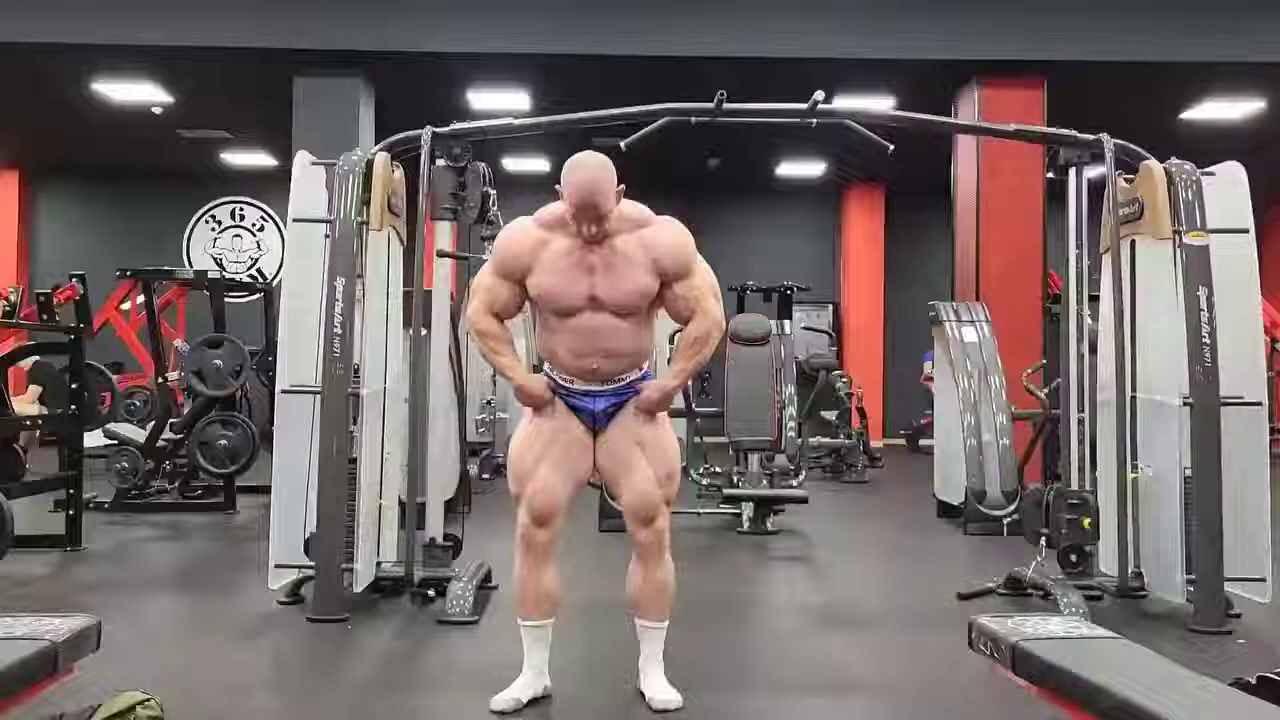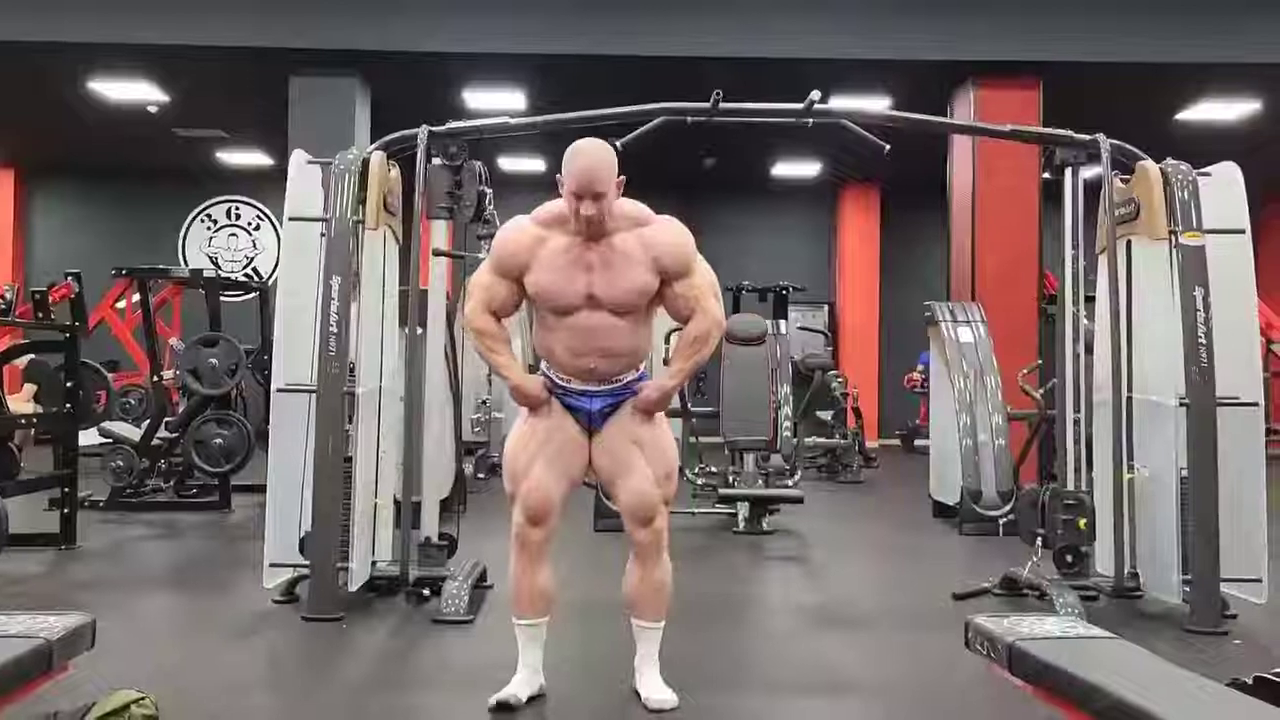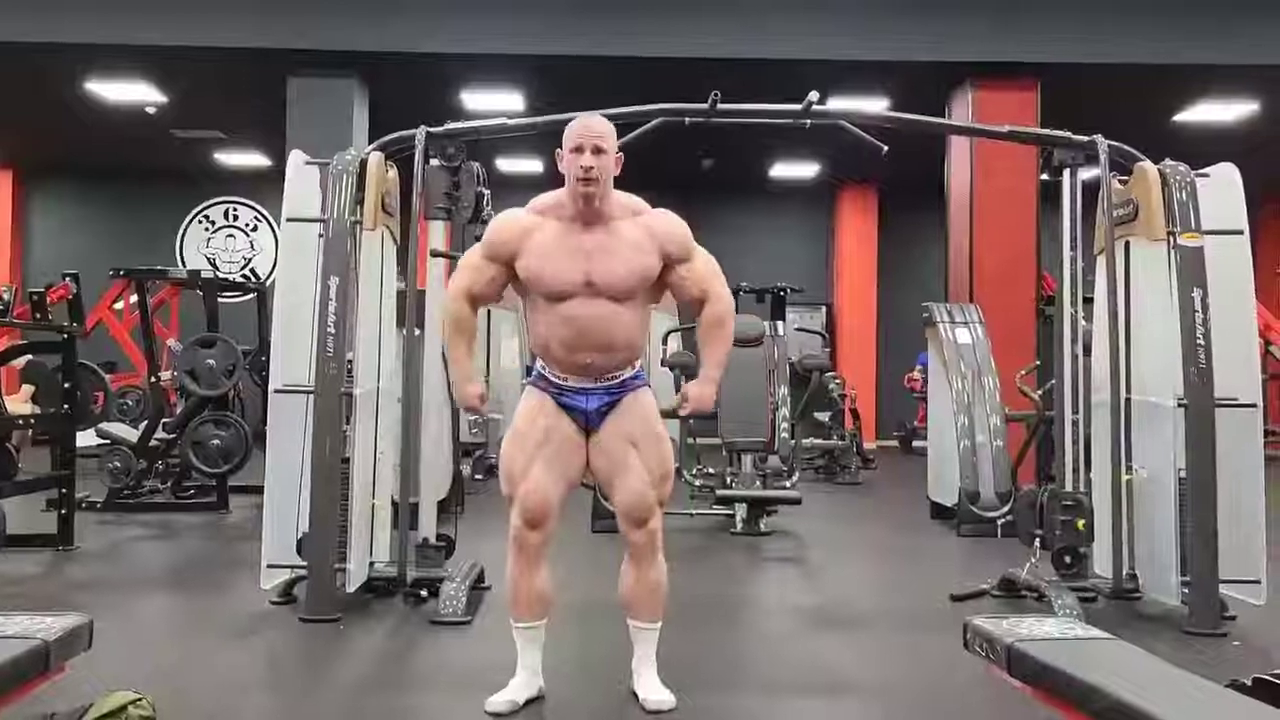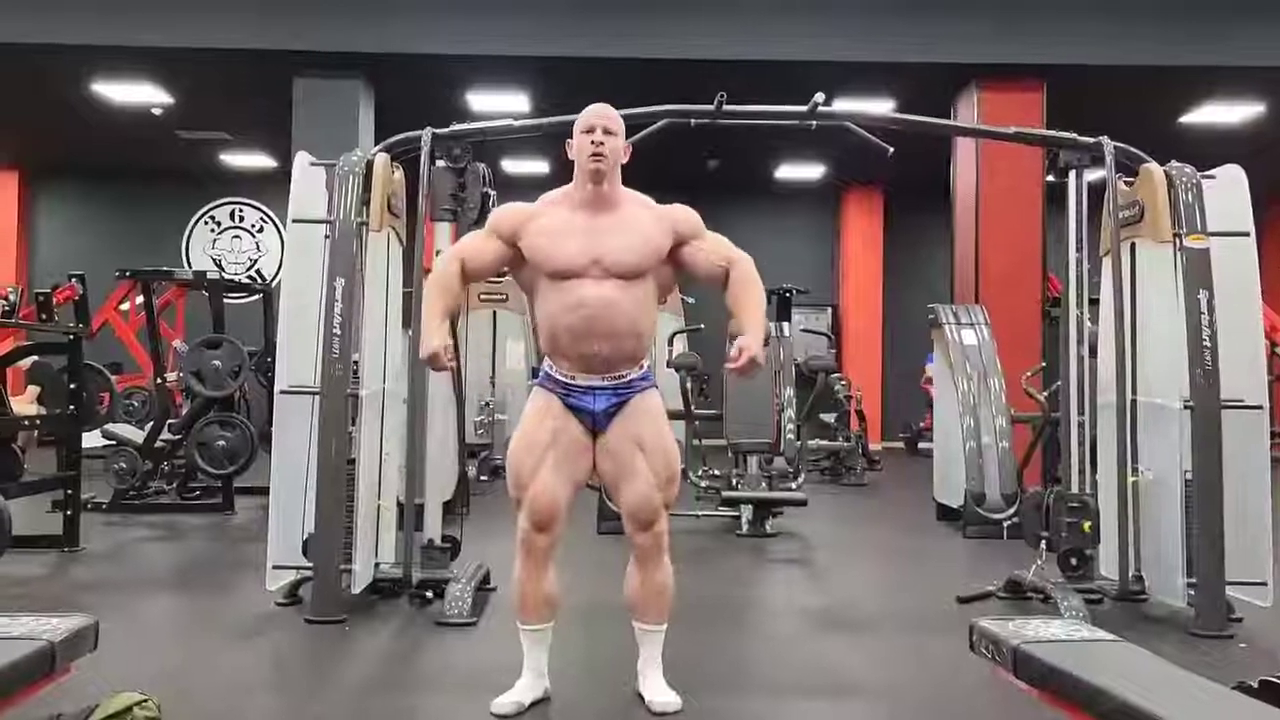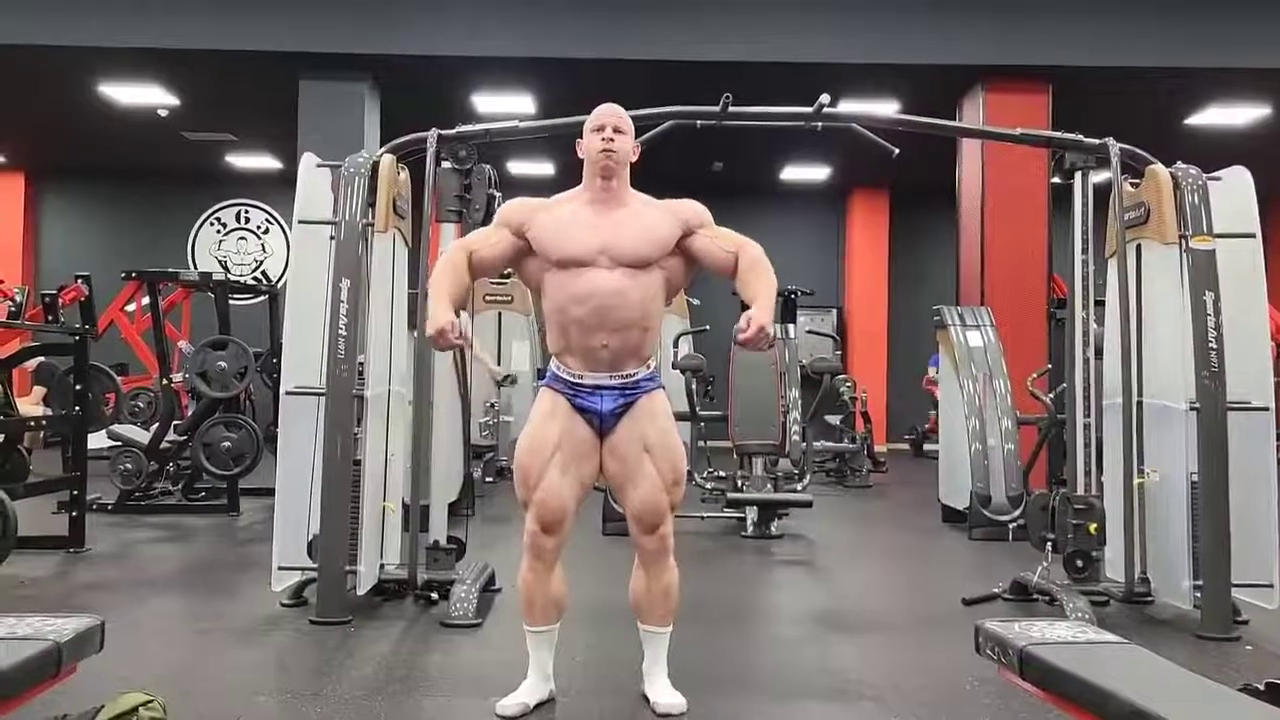
dt=0.4s
person 1, frame 1
left shoulder: (662, 240)
right shoulder: (525, 240)
left elbow: (707, 315)
right elbow: (482, 312)
left wrist: (672, 382)
right wrist: (519, 378)
left hip: (633, 400)
right hip: (558, 400)
left knee: (652, 529)
right knee: (534, 527)
left ankle: (652, 670)
right ankle: (533, 672)
person 1, frame 2
left shoulder: (661, 238)
right shoulder: (523, 238)
left elbow: (707, 314)
right elbow: (479, 310)
left wrist: (670, 383)
right wrist: (515, 377)
left hip: (631, 398)
right hip: (552, 397)
left knee: (650, 529)
right knee: (528, 526)
left ankle: (647, 670)
right ankle: (528, 671)
person 1, frame 3
left shoulder: (657, 230)
right shoulder: (519, 228)
left elbow: (714, 298)
right elbow: (462, 294)
left wrist: (709, 377)
right wrist: (463, 373)
left hip: (626, 395)
right hip: (549, 395)
left knee: (644, 530)
right knee: (527, 528)
left ankle: (645, 671)
person 1, frame 4
left shoulder: (665, 220)
right shoulder: (525, 219)
left elbow: (735, 266)
right elbow: (454, 263)
left wrist: (752, 330)
right wrist: (434, 326)
left hip: (633, 394)
right hip: (557, 393)
left knee: (650, 532)
right knee: (535, 532)
person 1, frame 5
left shoulder: (674, 216)
right shoulder: (534, 215)
left elbow: (744, 254)
right elbow: (463, 255)
left wrist: (761, 305)
right wrist: (441, 306)
left hip: (639, 394)
right hip: (564, 394)
left knee: (655, 534)
right knee: (541, 532)
